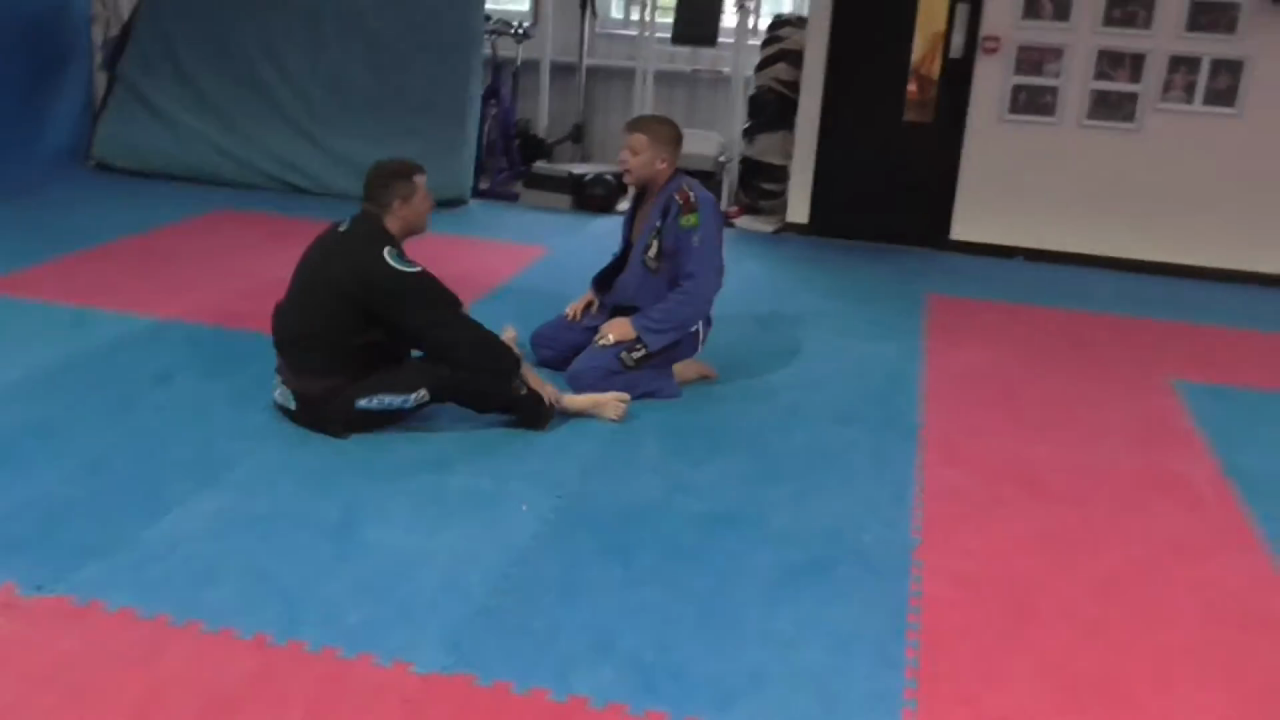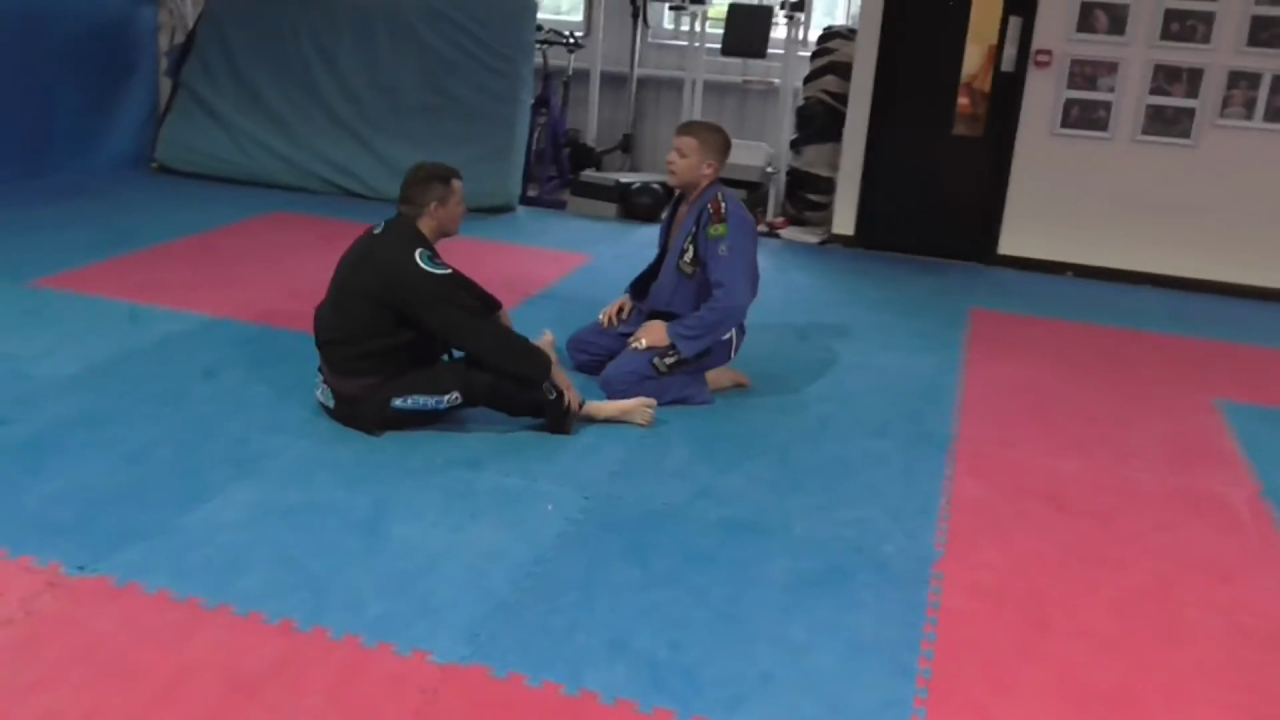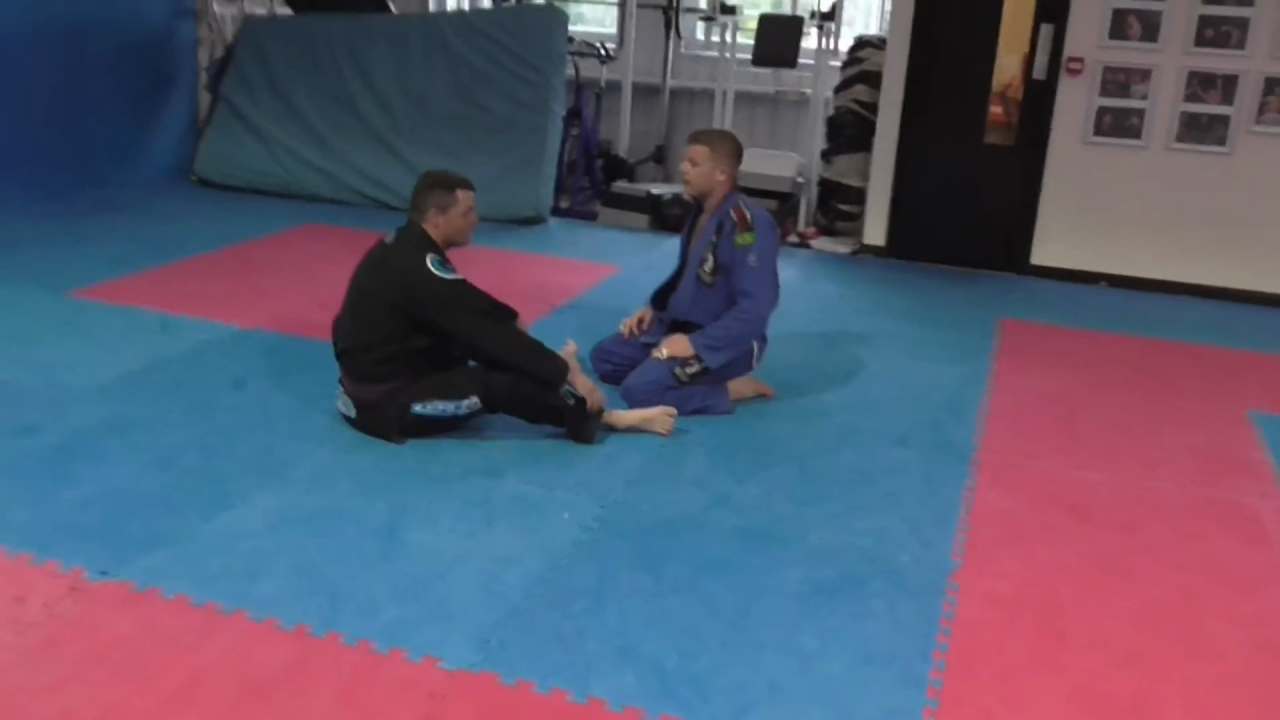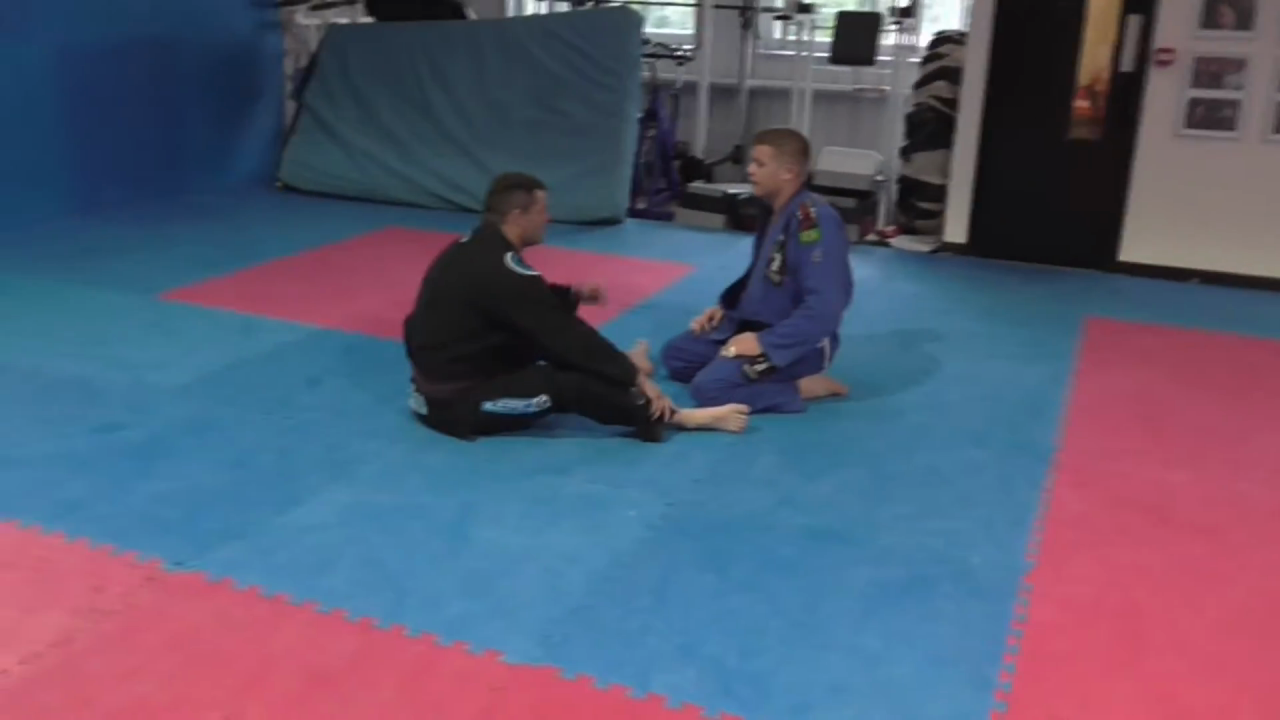
dt=0.4s
person 1, frame 1
left shoulder: (352, 234)
right shoulder: (379, 263)
left elbow: (421, 290)
right elbow: (447, 327)
right wrist: (518, 368)
left hip: (306, 376)
right hip: (328, 398)
right knee: (448, 372)
left ankle: (488, 351)
right ankle: (560, 405)
person 1, frame 2
left shoulder: (389, 236)
right shoulder: (410, 265)
left elbow: (452, 287)
right elbow: (476, 331)
left wrist: (495, 310)
right wrist: (549, 369)
left hip: (349, 373)
right hip: (365, 398)
right knee: (483, 378)
right ankle: (579, 408)
person 1, frame 3
left shoulder: (401, 246)
right shoulder: (422, 270)
left elbow: (467, 303)
right elbow: (491, 335)
left wrist: (512, 320)
right wrist: (568, 373)
left hip: (370, 383)
right hip: (387, 405)
right knee: (503, 382)
right ankle: (604, 417)
person 1, frame 4
left shoulder: (475, 248)
right shoulder: (500, 268)
left elbow: (532, 305)
right elbow: (564, 332)
left wrist: (574, 293)
right wrist: (636, 377)
left hip: (439, 383)
right hip: (457, 402)
right knee: (573, 382)
right ankle: (670, 415)
person 2, frame 1
left shoulder: (692, 206)
right shoulder: (644, 194)
left elbow: (698, 290)
left wrist: (638, 325)
right wrist: (599, 291)
left hip: (668, 325)
right hip: (625, 308)
left knee: (586, 376)
right knee: (544, 343)
left ankle: (677, 370)
right ankle: (644, 359)
person 2, frame 2
left shoulder: (726, 217)
right shoulder: (683, 200)
left elbow: (732, 300)
left wrist: (674, 333)
right wrist: (633, 296)
left hip: (703, 332)
right hip: (659, 315)
left knee: (618, 380)
right knee: (581, 347)
left ankle: (711, 378)
right ankle: (679, 365)
person 2, frame 3
left shoulder: (748, 224)
right shoulder: (702, 212)
left elbow: (755, 309)
left wrist: (697, 344)
right wrist: (654, 307)
left hip: (723, 342)
right hip: (681, 326)
left knee: (640, 390)
right knee: (604, 357)
left ankle: (733, 388)
person 2, frame 4
left shoulder: (816, 222)
right shoulder: (777, 213)
left elbow: (822, 308)
left wrist: (765, 342)
right wrist: (725, 306)
left hip: (794, 341)
right hip: (756, 325)
left knee: (709, 388)
right knee: (675, 356)
left ankle: (806, 385)
